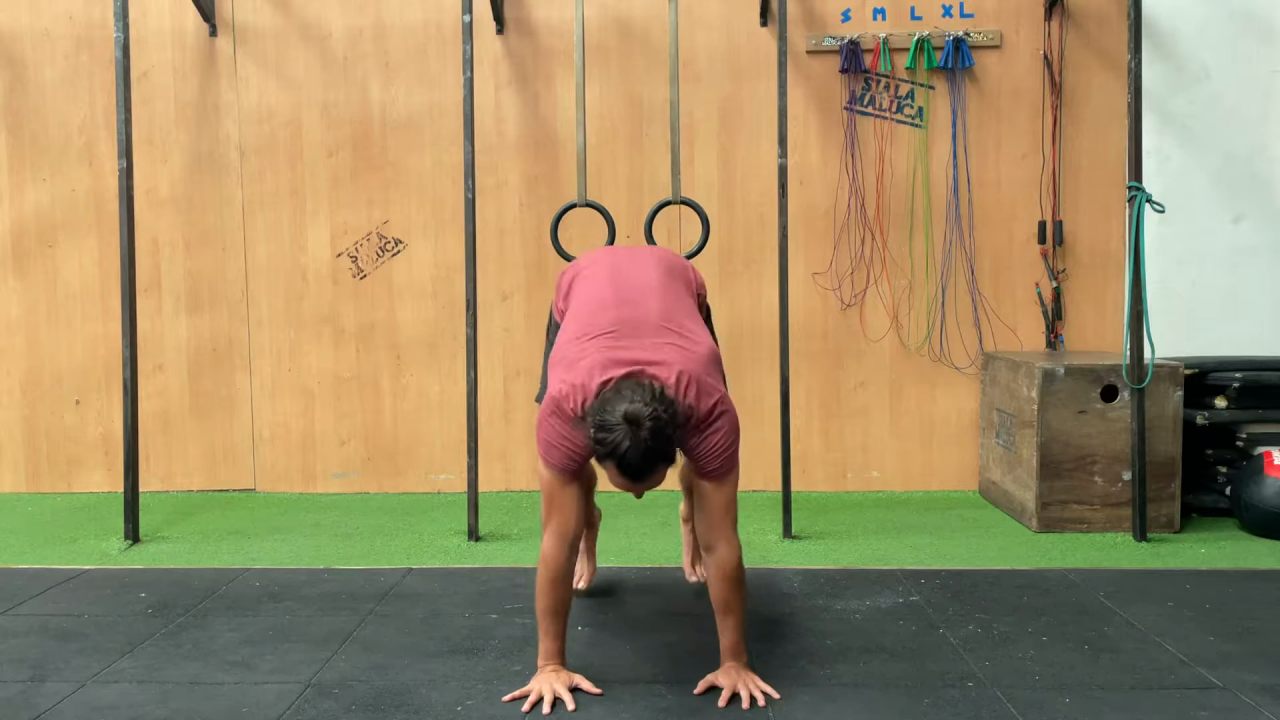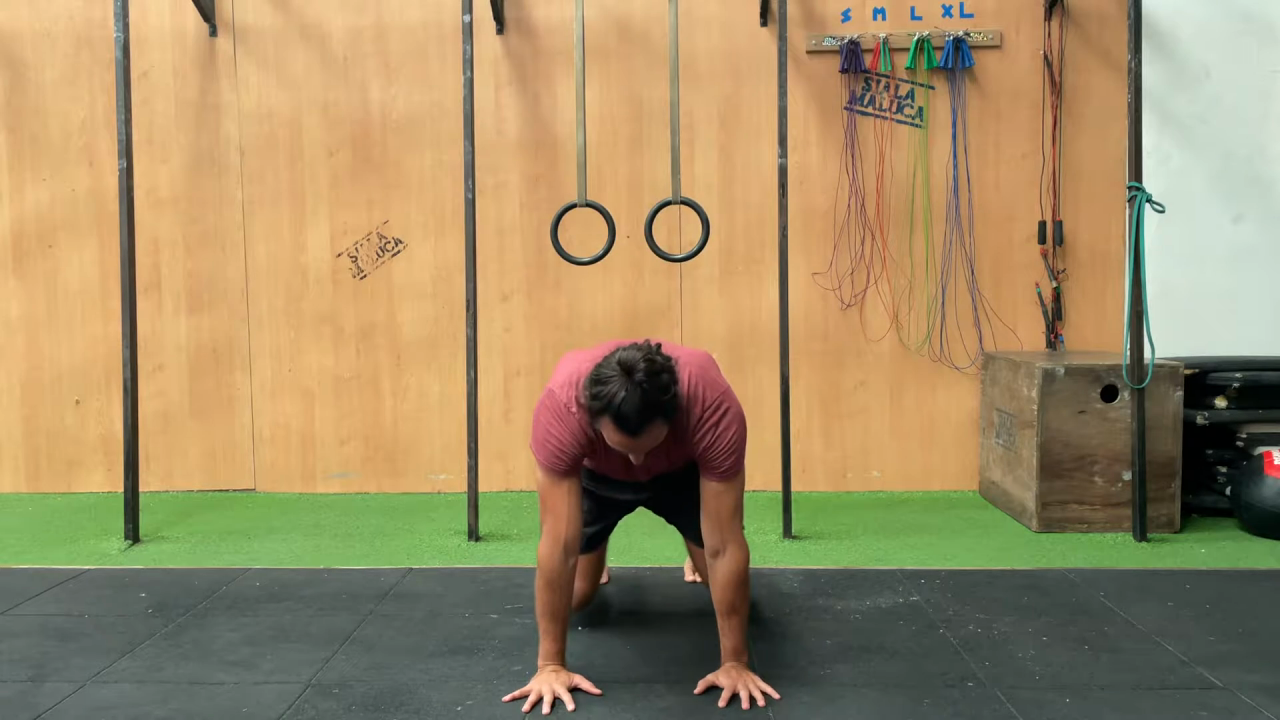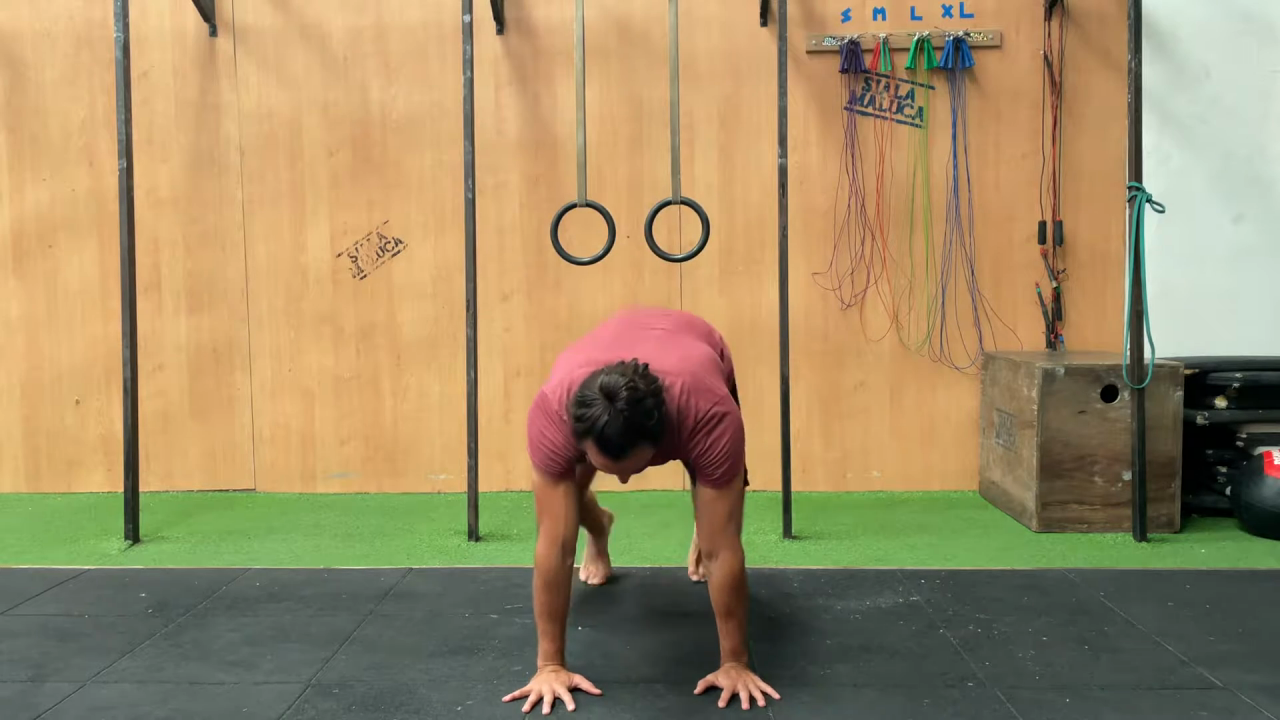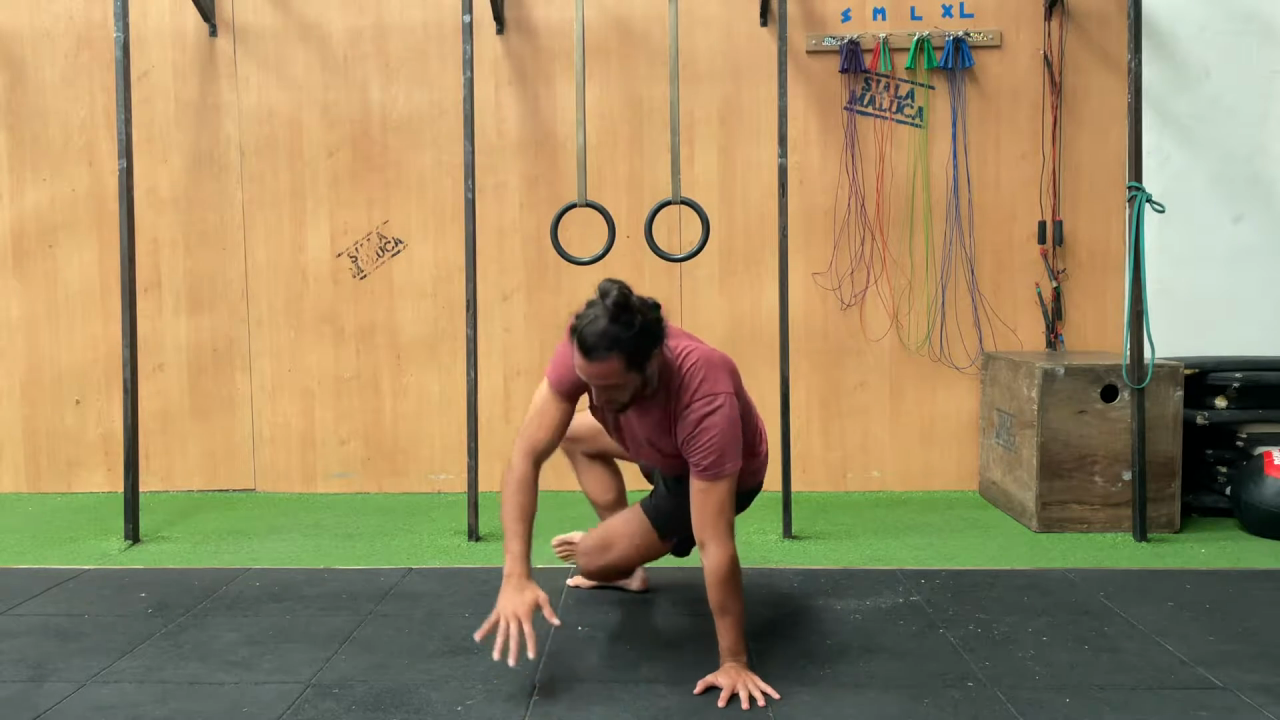
dt=0.5s
person 1, frame 1
left shoulder: (708, 407)
right shoulder: (566, 405)
left elbow: (721, 543)
right elbow: (556, 540)
left wrist: (734, 662)
right wrist: (549, 664)
left knee: (708, 467)
left ankle: (690, 514)
right ankle: (590, 534)
person 1, frame 2
left shoulder: (714, 405)
right shoulder: (562, 403)
left elbow: (726, 547)
right elbow: (558, 545)
left wrist: (734, 663)
right wrist: (550, 665)
right knee: (575, 593)
left ankle: (696, 552)
right ankle: (595, 552)
person 1, frame 3
left shoulder: (709, 412)
right shoulder: (555, 408)
left elbow: (722, 550)
right elbow: (555, 545)
left wrist: (734, 664)
right wrist: (549, 665)
left knee: (715, 544)
left ankle: (701, 535)
right ankle: (598, 530)
person 1, frame 4
left shoulder: (706, 403)
right shoulder: (584, 352)
left elbow: (715, 548)
right elbow: (526, 455)
left wrist: (734, 664)
right wrist: (516, 579)
left hip: (716, 480)
left knee: (593, 559)
left ankle: (626, 558)
right ankle: (632, 558)
